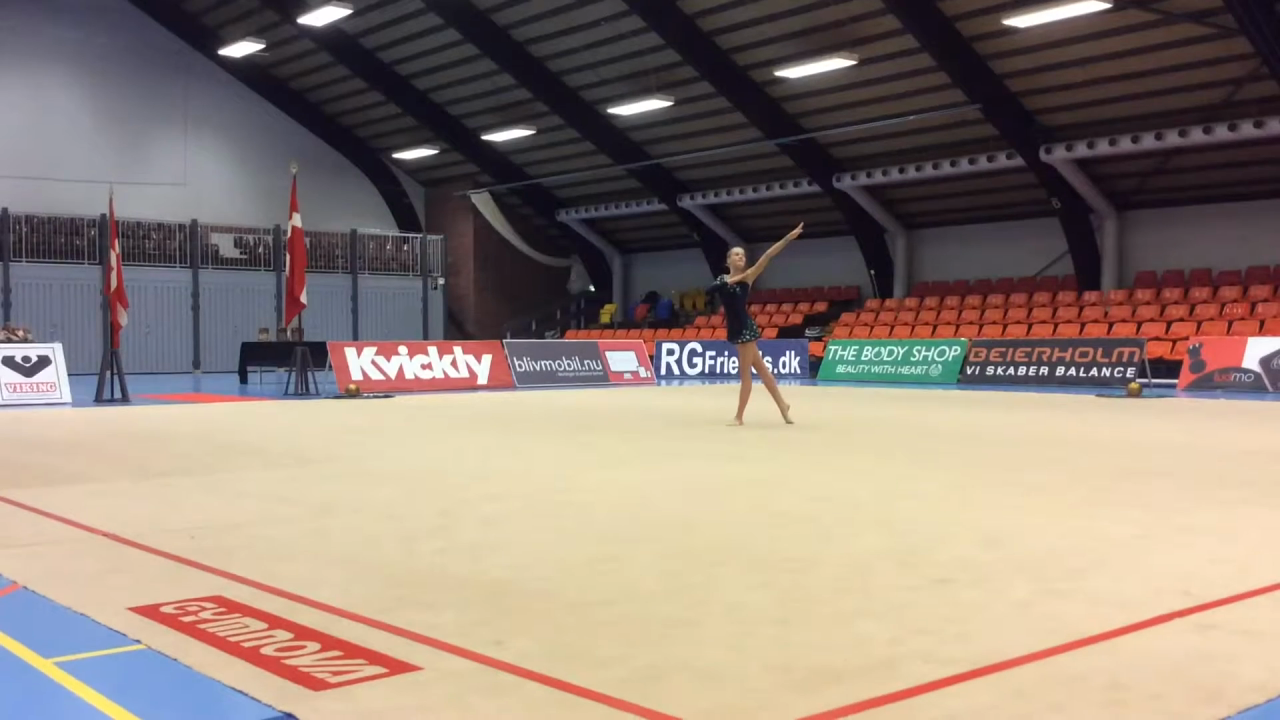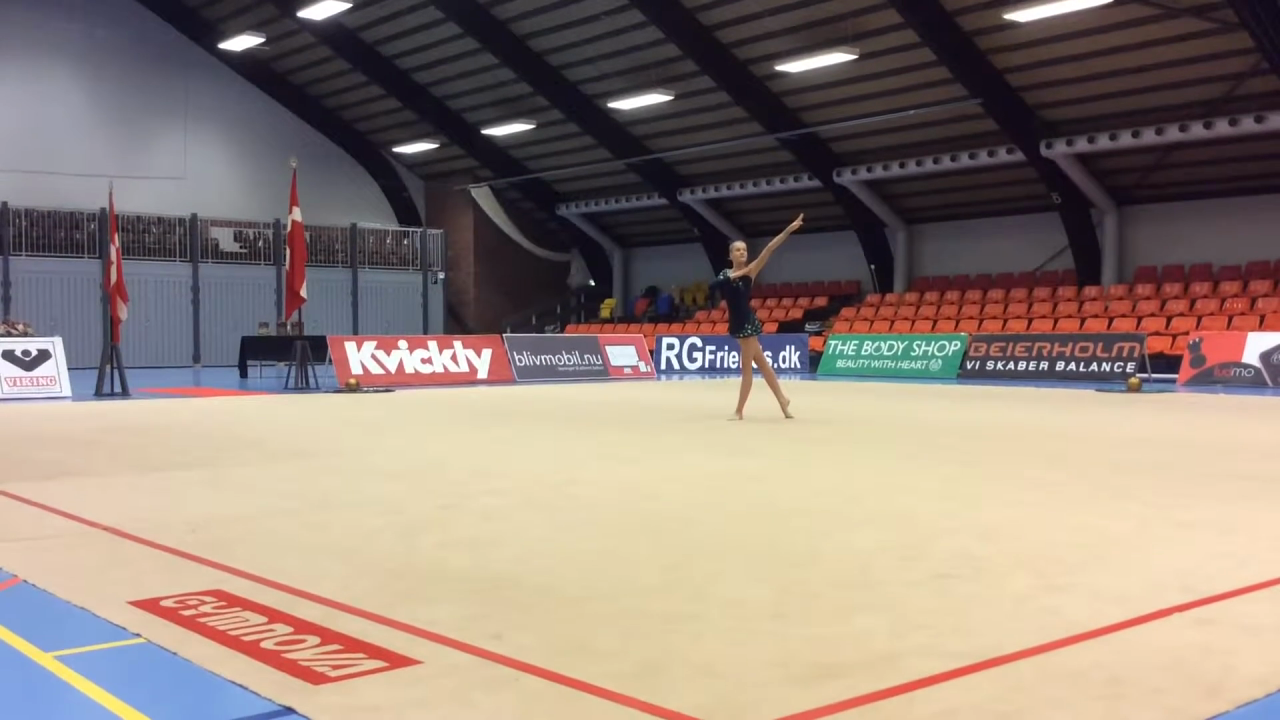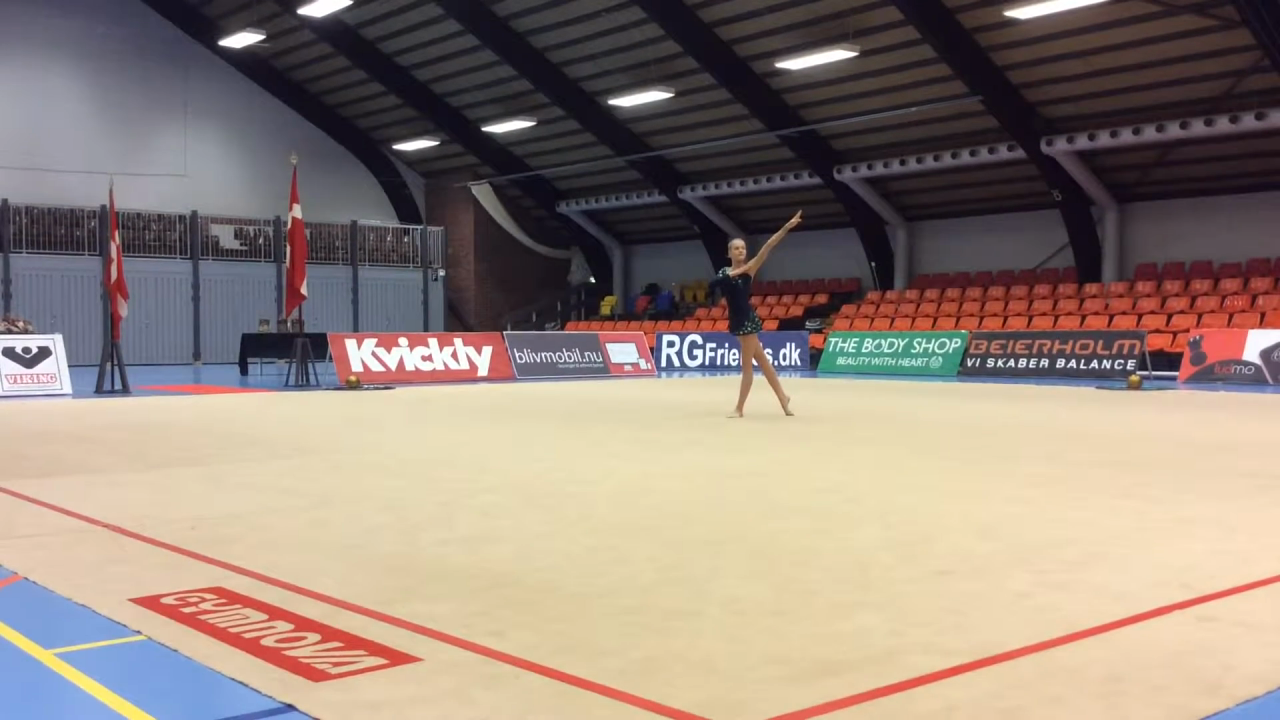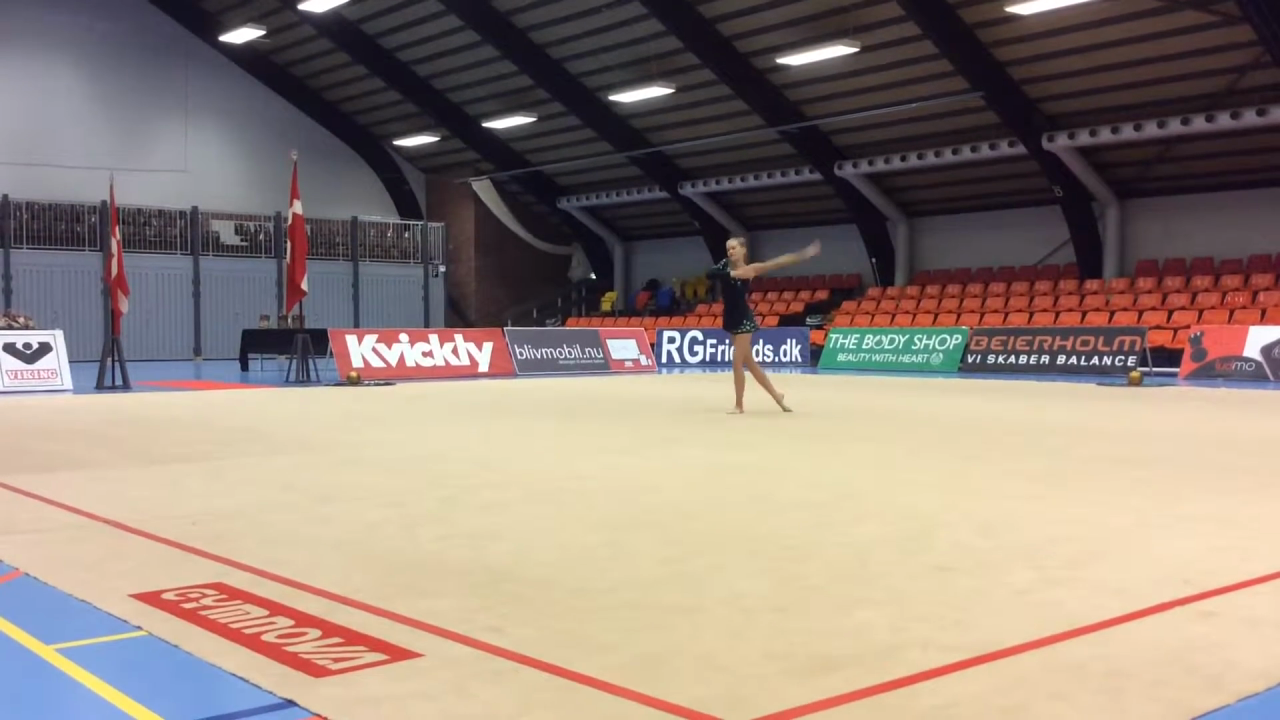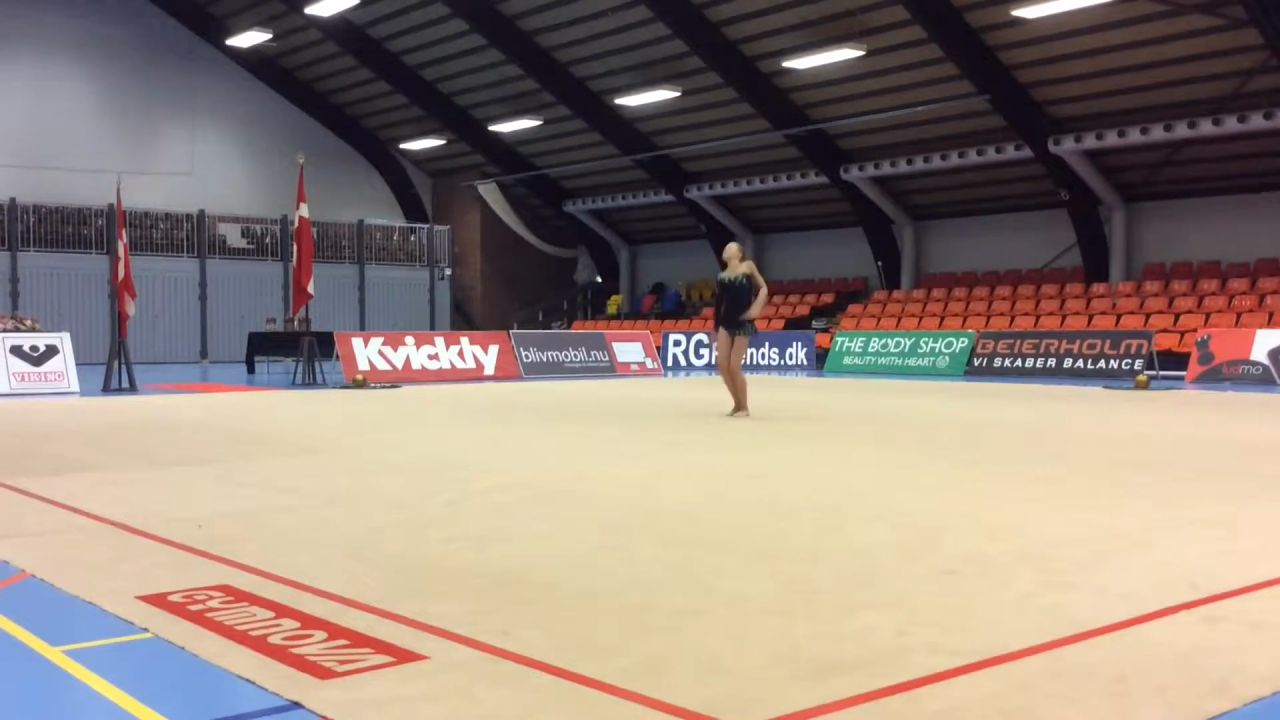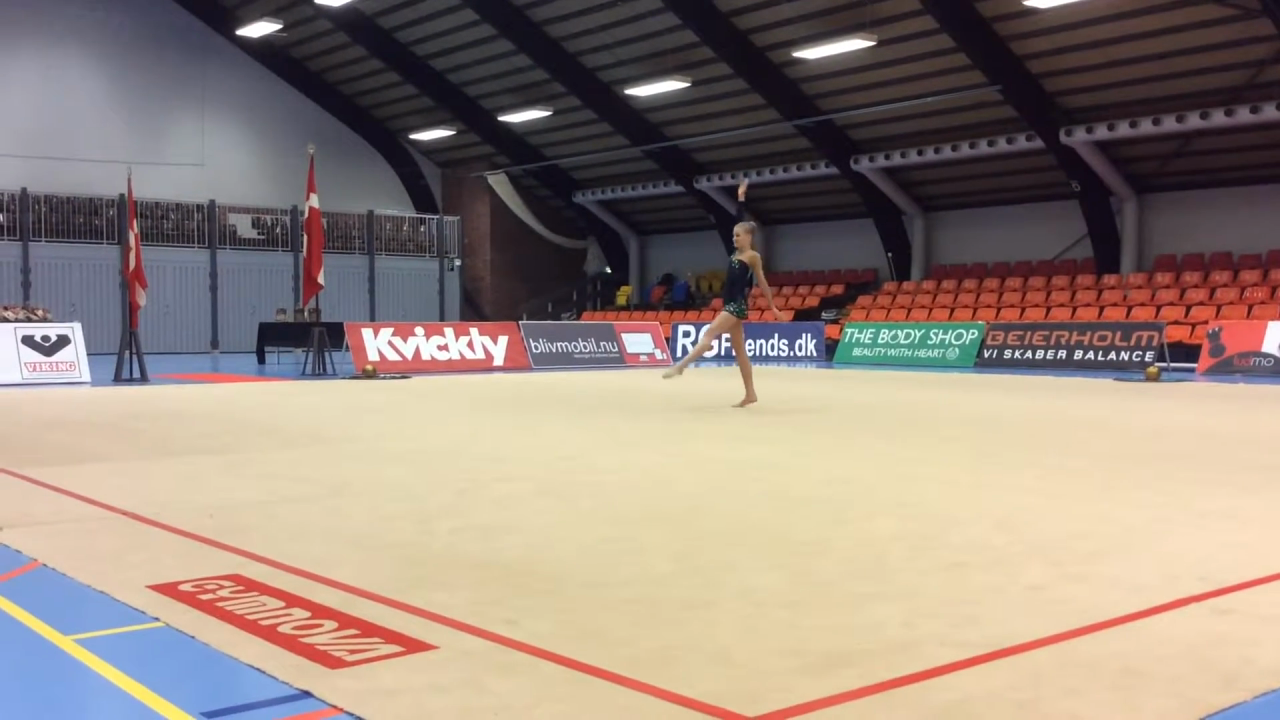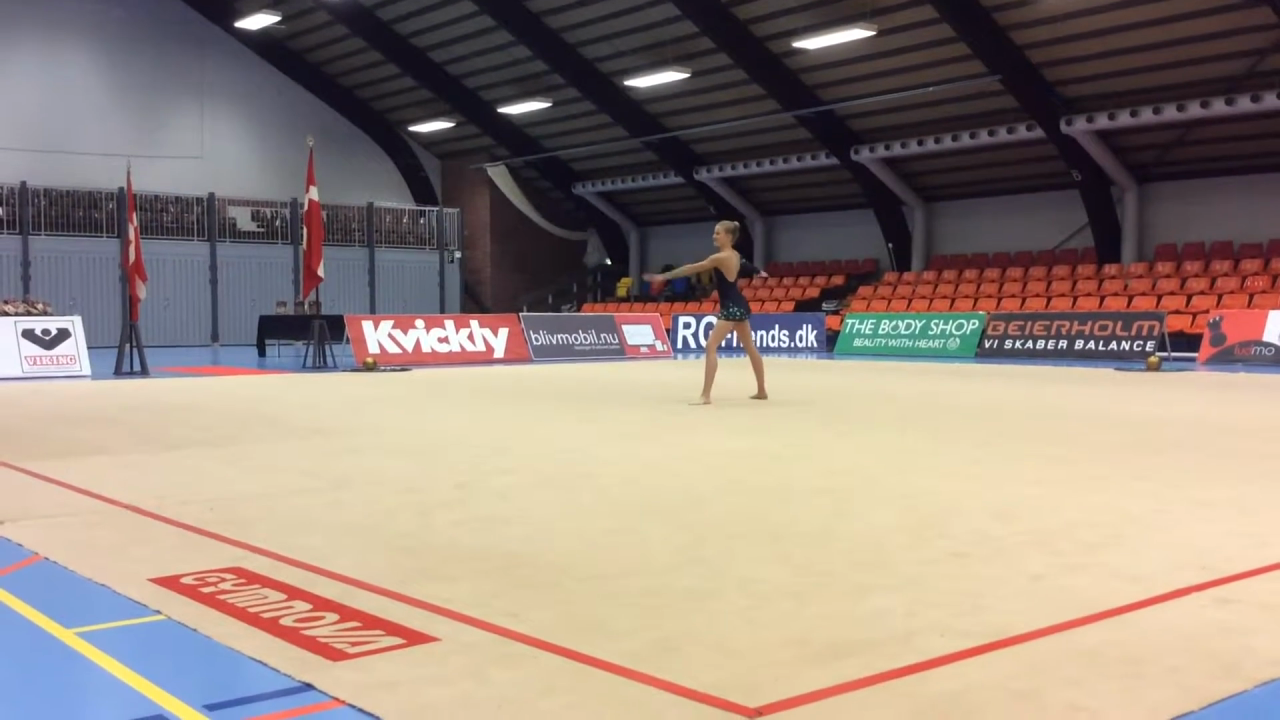
dt=0.7s
person 1, frame 1
left shoulder: (748, 276)
right shoulder: (723, 280)
left elbow: (768, 255)
right elbow: (710, 290)
left wrist: (788, 238)
right wrist: (730, 281)
left hip: (745, 327)
right hip: (734, 329)
left knee: (745, 373)
right knee: (760, 368)
left ankle: (739, 417)
right ankle: (782, 404)
person 1, frame 2
left shoulder: (750, 270)
right shoulder: (725, 274)
left elbow: (769, 249)
right elbow: (713, 285)
left wrist: (788, 230)
right wrist: (732, 276)
left hip: (748, 322)
right hip: (736, 323)
left knee: (746, 367)
right knee: (762, 363)
left ankle: (739, 411)
right ankle: (782, 399)
person 1, frame 3
left shoulder: (750, 268)
right shoulder: (725, 272)
left elbow: (768, 245)
right elbow: (713, 284)
left wrist: (786, 228)
right wrist: (732, 274)
left hip: (747, 319)
right hip: (736, 321)
left knee: (747, 365)
right knee: (761, 360)
left ankle: (739, 408)
right ankle: (782, 397)
person 1, frame 4
left shoulder: (750, 269)
right shoulder: (725, 265)
left elbow: (778, 262)
right elbow: (709, 274)
left wrist: (803, 254)
right wrist: (731, 273)
left hip: (743, 319)
right hip: (730, 319)
left knee: (737, 362)
right knee: (748, 362)
left ankle: (739, 405)
right ankle: (776, 395)
person 1, frame 5
left shoulder: (748, 266)
right shoulder: (722, 276)
left elbow: (763, 288)
right elbow: (719, 303)
left wrist: (757, 307)
right wrist: (716, 330)
left hip: (743, 323)
right hip: (725, 323)
left knee: (734, 367)
right knee: (722, 364)
left ankle: (744, 407)
right ankle: (737, 404)
person 1, frame 6
left shoulder: (753, 256)
right shoulder: (738, 251)
left elbow: (761, 282)
right elbow: (740, 220)
left wrist: (772, 306)
right wrist: (741, 197)
left hip: (737, 305)
right hip: (731, 304)
left knee: (709, 334)
right knee: (739, 350)
left ankle: (680, 367)
right ankle: (750, 393)
person 1, frame 7
left shoulder: (718, 258)
right shoulder: (735, 256)
left elbow: (690, 269)
right elbow: (750, 268)
left wrist: (663, 276)
right wrist: (760, 273)
left hip: (730, 307)
right hip: (740, 305)
left knee: (710, 348)
right knee: (750, 348)
left ankle: (705, 395)
right ankle: (761, 390)
